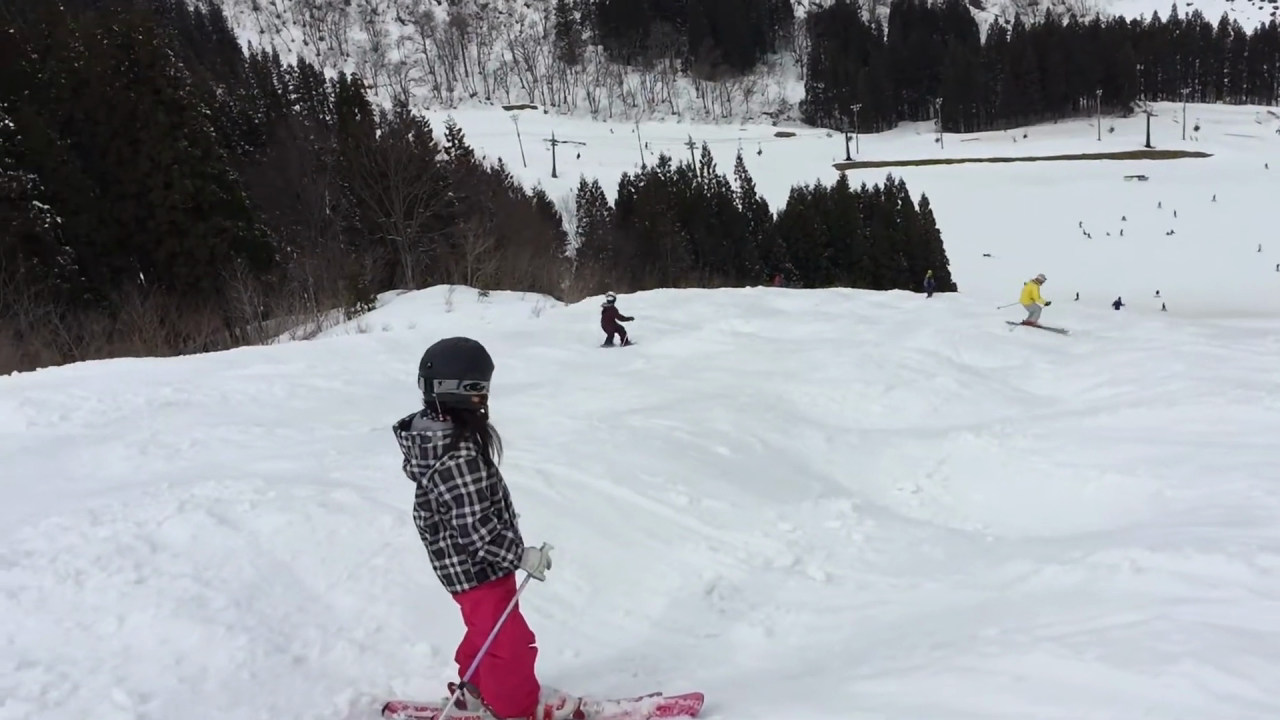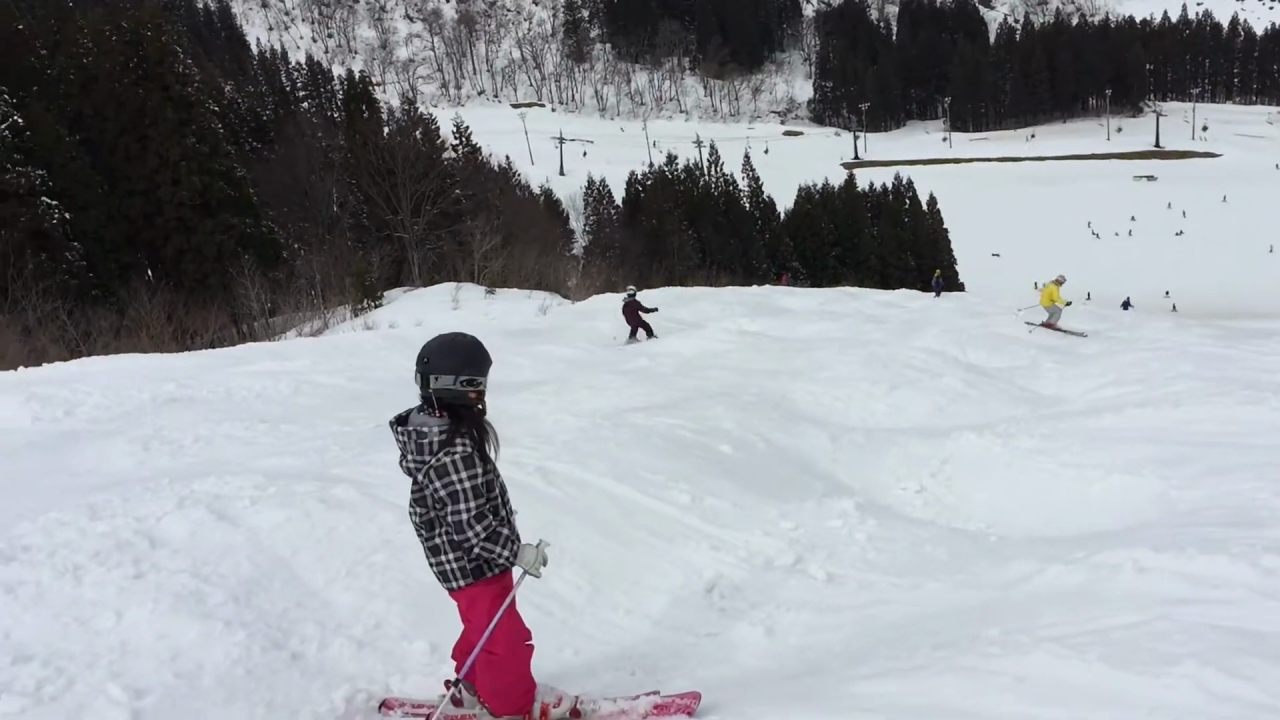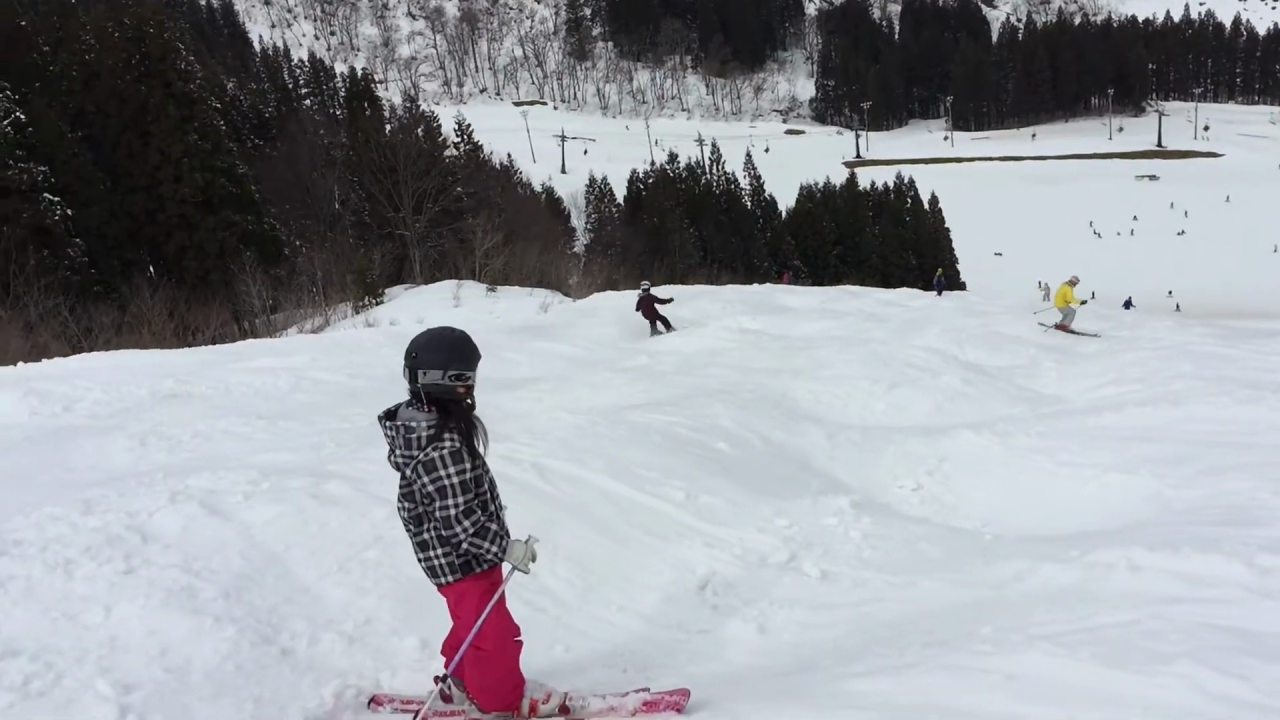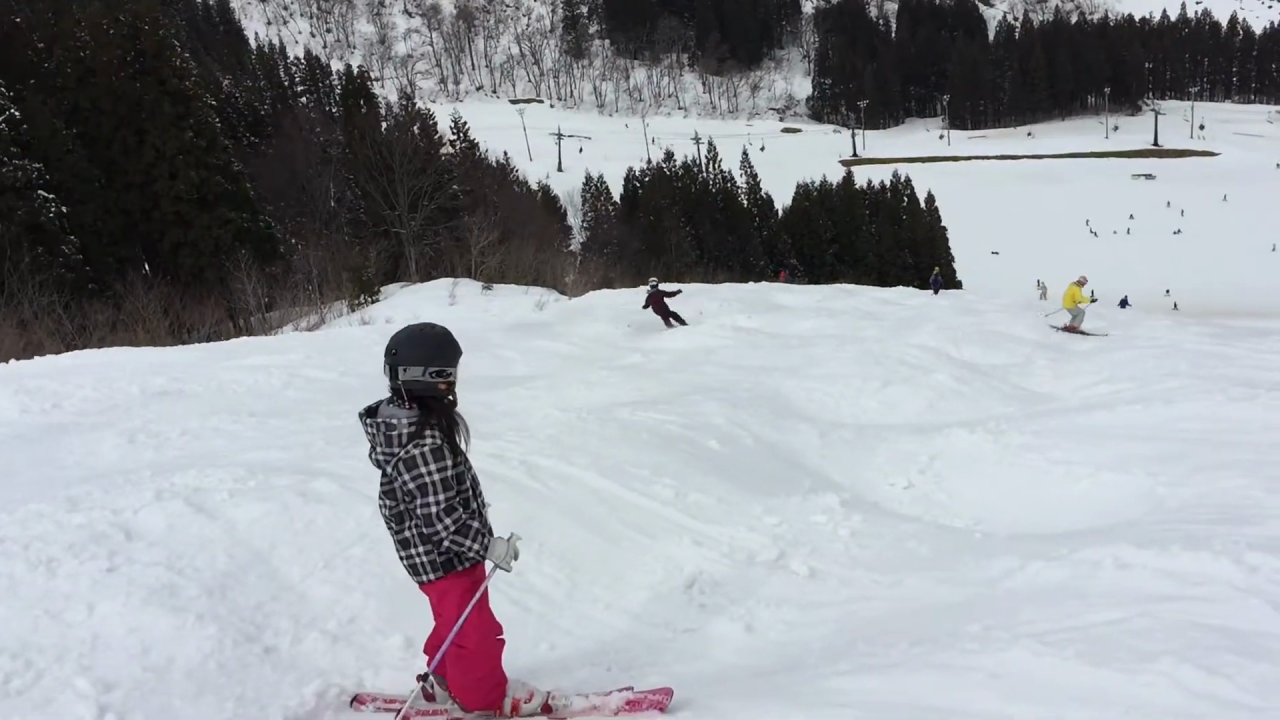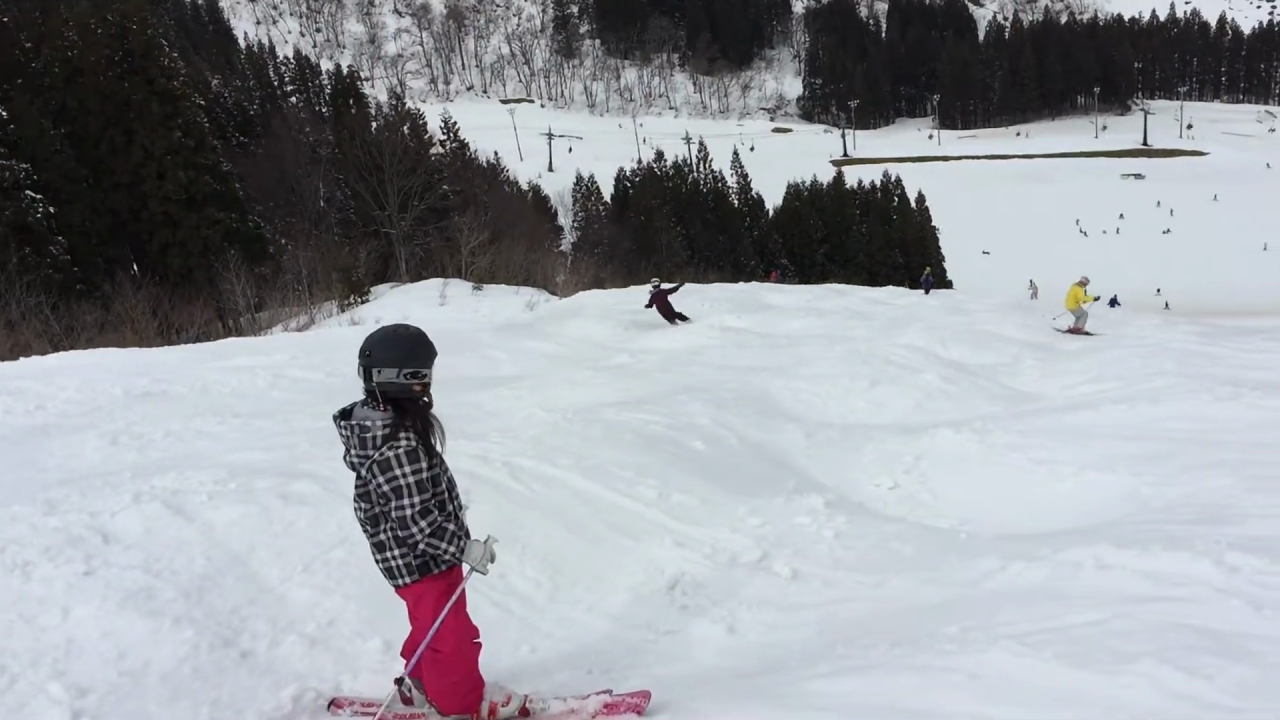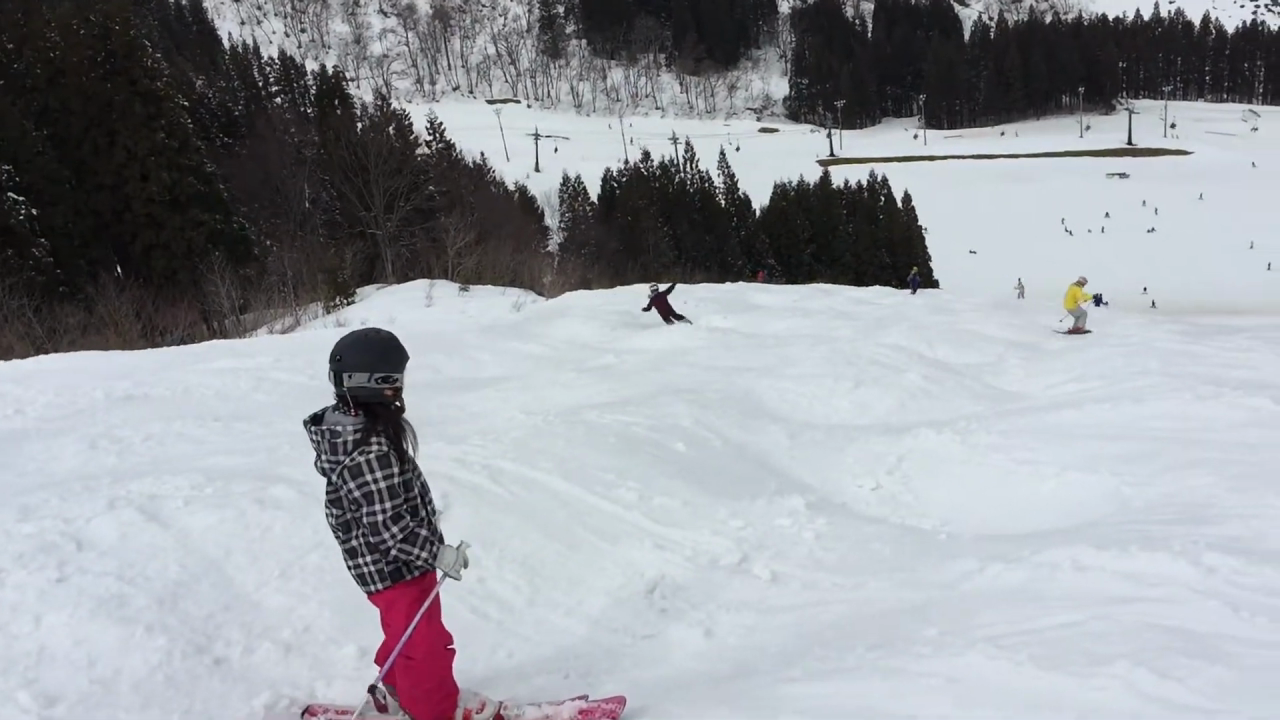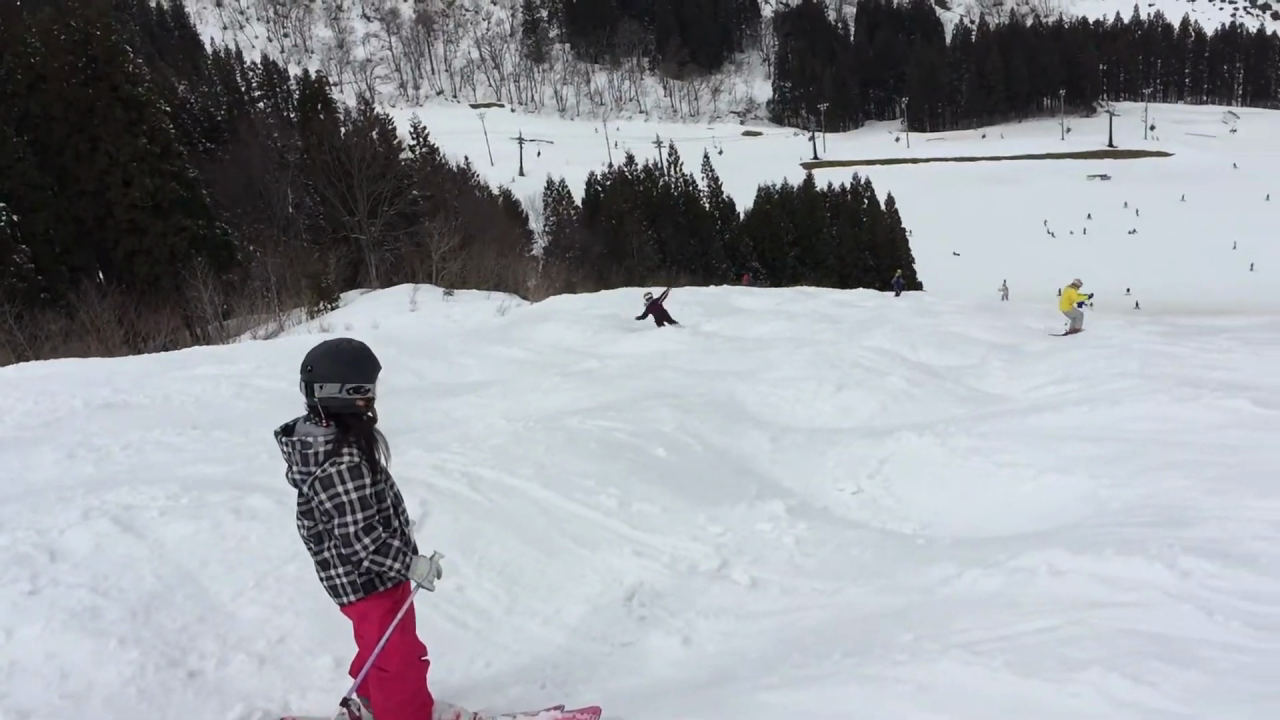
dt=0.1s
person 1, frame 1
left shoulder: (430, 433)
right shoulder: (459, 458)
right elbow: (476, 530)
right wrist: (521, 556)
left hip: (466, 565)
right hip: (478, 568)
left knee: (486, 630)
right knee: (507, 639)
person 1, frame 2
left shoulder: (432, 428)
right shoulder: (455, 453)
right elbow: (472, 526)
right wrist: (518, 552)
left hip: (463, 560)
right hip: (475, 565)
left knee: (483, 628)
right knee: (503, 636)
left ankle: (474, 688)
person 1, frame 3
left shoulder: (420, 424)
right shoulder: (444, 449)
right elbow: (460, 521)
right wrist: (506, 548)
left hip: (453, 556)
right hip: (464, 561)
left knee: (473, 624)
right knee: (492, 632)
left ankle: (463, 683)
person 1, frame 4
left shoulder: (403, 420)
right shoulder: (425, 445)
right elbow: (441, 519)
right wrist: (489, 546)
left hip: (436, 555)
right hip: (445, 559)
left knee: (455, 623)
right knee: (474, 631)
left ankle: (445, 683)
person 1, frame 5
left shoulder: (378, 422)
right shoulder: (400, 448)
right elbow: (416, 522)
right wrist: (465, 548)
left hip: (414, 558)
right hip: (422, 562)
left knee: (433, 627)
right knee: (450, 634)
left ankle: (422, 686)
person 1, frame 6
left shoulder: (353, 428)
right shoulder: (370, 453)
right elbow: (388, 527)
right wrist: (438, 555)
left hip: (388, 564)
right hip: (395, 570)
left knee: (407, 634)
right knee: (423, 643)
person 1, frame 7
left shoulder: (322, 438)
right shoulder: (342, 463)
right elbow: (360, 538)
right wrist: (411, 564)
left hip: (363, 574)
right hip: (369, 579)
left knee: (380, 646)
right knee: (397, 654)
